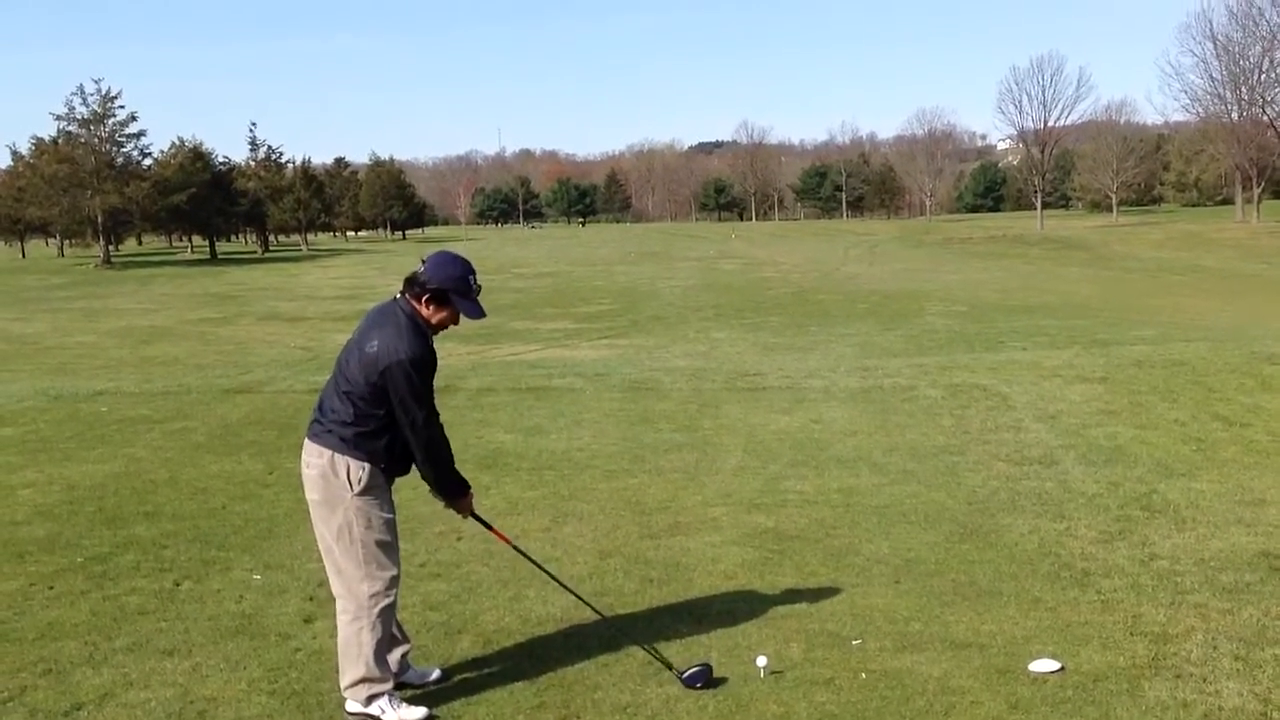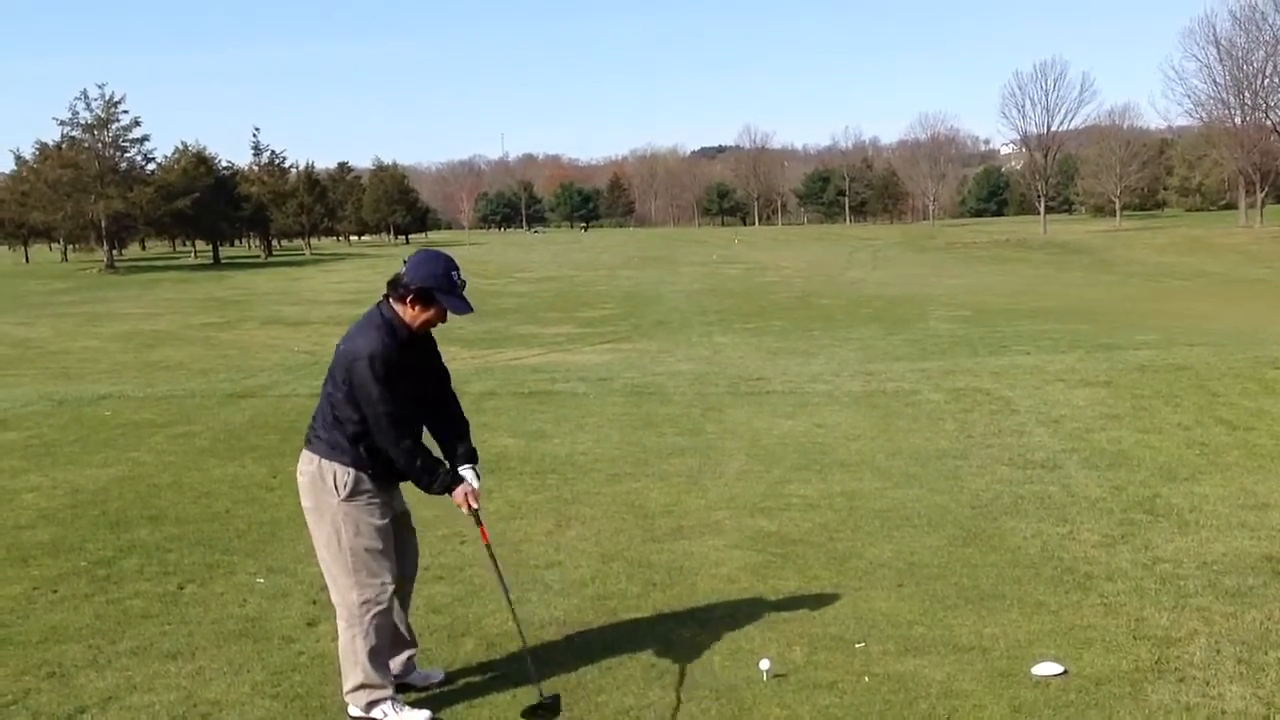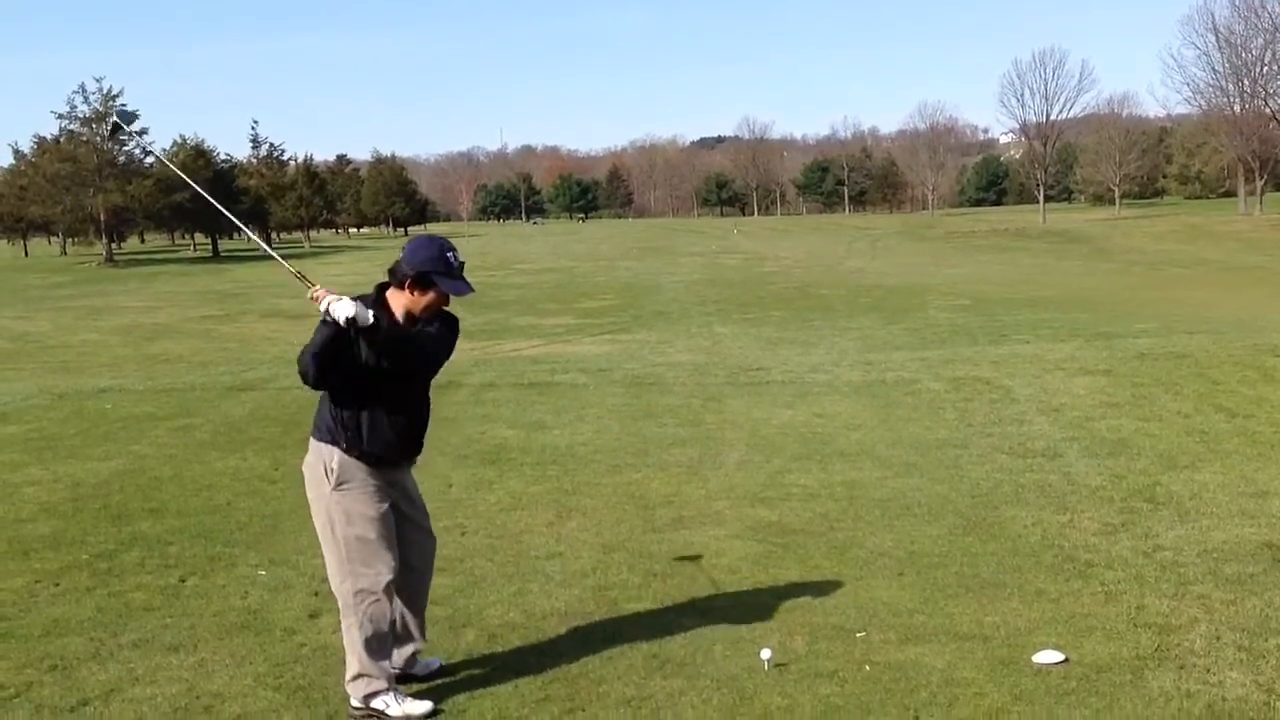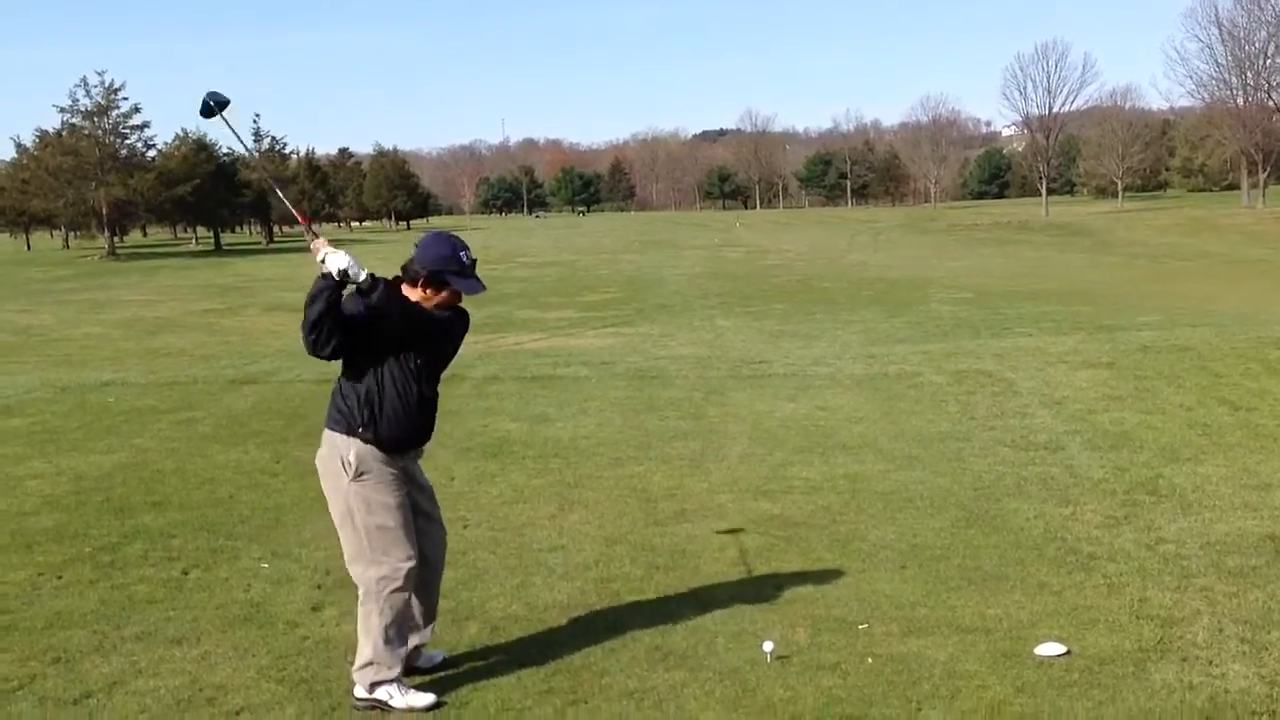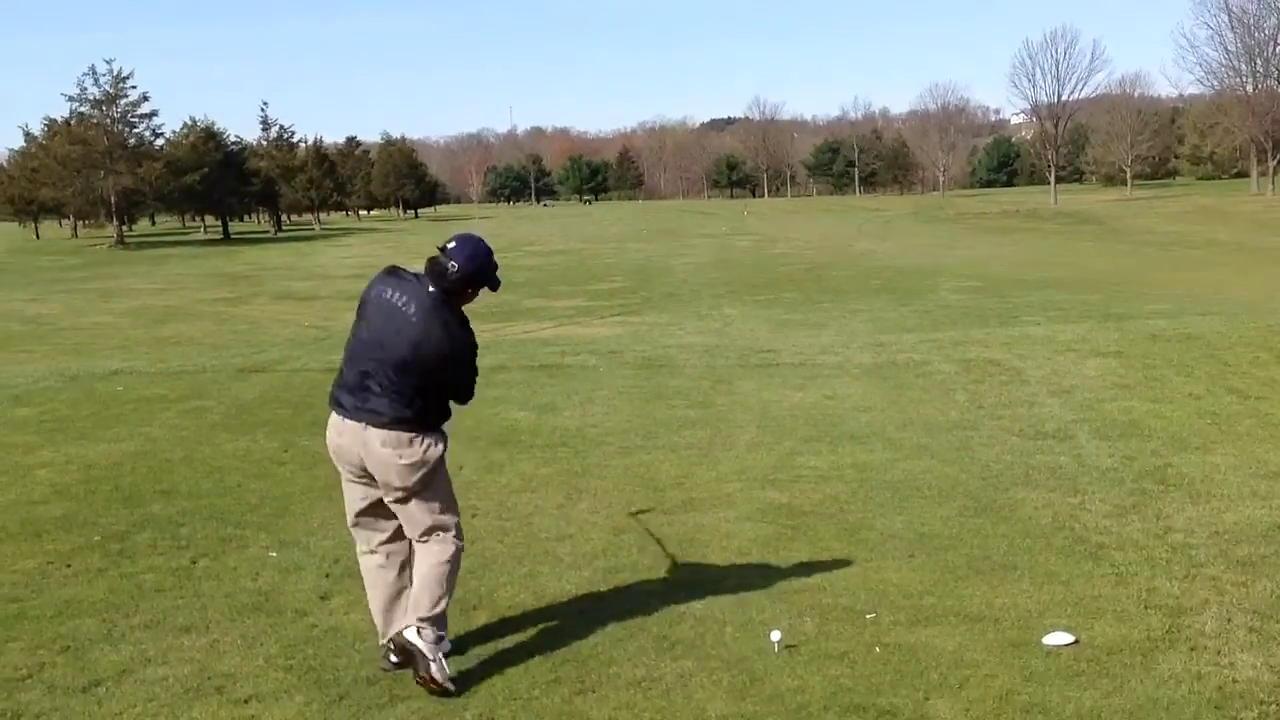
dt=0.4s
person 1, frame 1
left shoulder: (392, 316)
right shoulder: (404, 350)
left elbow: (416, 423)
right elbow: (422, 429)
left wrist: (445, 482)
right wrist: (453, 488)
left hip: (350, 458)
right hip: (345, 467)
left knee: (378, 573)
right knee: (368, 580)
left ankle: (390, 663)
person 1, frame 2
left shoulder: (410, 335)
right shoulder: (374, 349)
left elbow: (440, 403)
right elbow: (393, 435)
left wrist: (464, 465)
right wrist: (445, 482)
left hip: (371, 473)
right hip: (340, 475)
left knee: (397, 570)
right knee: (366, 587)
left ankle: (395, 665)
person 1, frame 3
left shoulder: (441, 326)
right shoulder: (350, 312)
left elbow: (417, 357)
right elbow: (313, 373)
left wrist: (362, 319)
right wrist: (334, 322)
left hip: (395, 463)
right hip: (343, 464)
left knee: (415, 558)
right knee: (368, 577)
left ankle: (399, 656)
person 1, frame 4
left shoulder: (450, 321)
right shoulder: (367, 305)
left elbow: (411, 322)
right elbow: (321, 342)
left wrist: (361, 278)
right wrist: (331, 279)
left hip: (402, 453)
right hip: (358, 454)
left knee: (426, 549)
right knee: (389, 565)
left ankle: (405, 648)
right ankle: (376, 680)
person 1, frame 5
left shoulder: (388, 283)
right shoulder: (452, 335)
right elbow: (460, 389)
right wrist: (445, 385)
left hip: (345, 428)
right hip: (400, 441)
left knee: (379, 539)
right knee: (438, 535)
left ankle: (399, 640)
right ankle: (422, 632)
